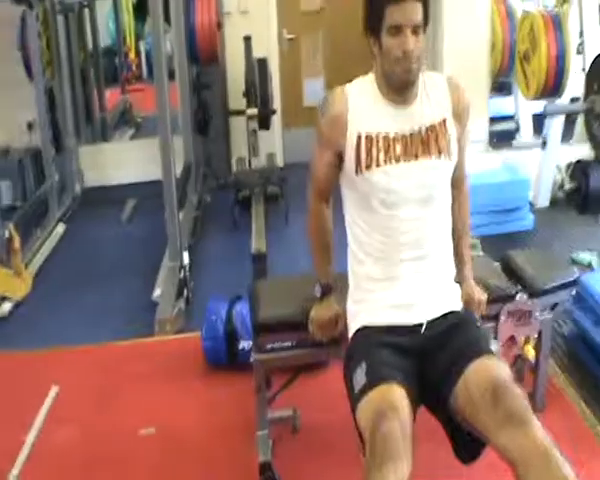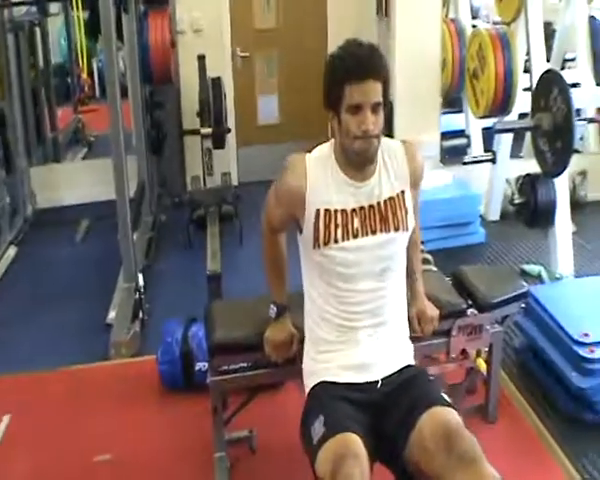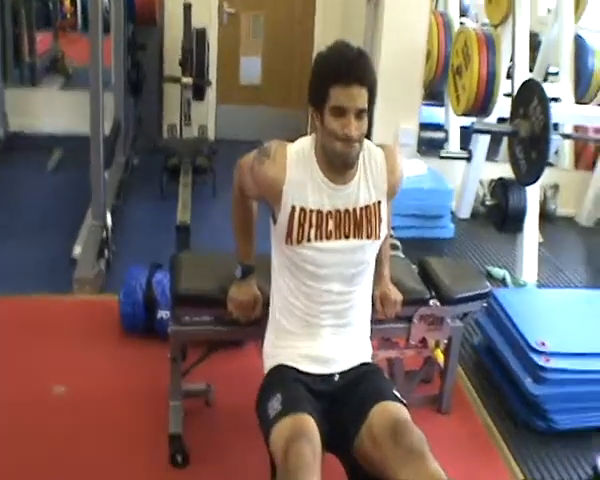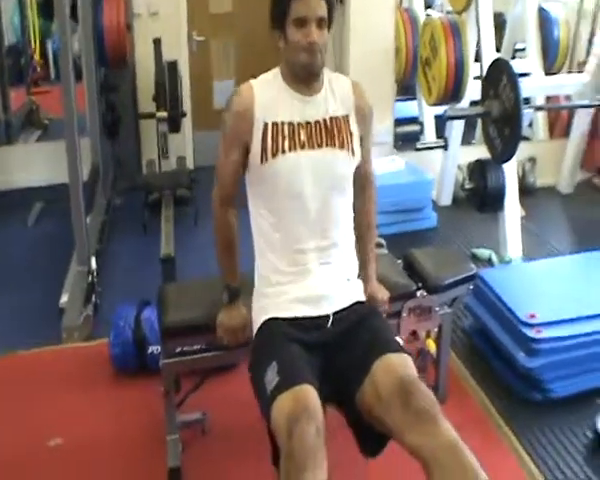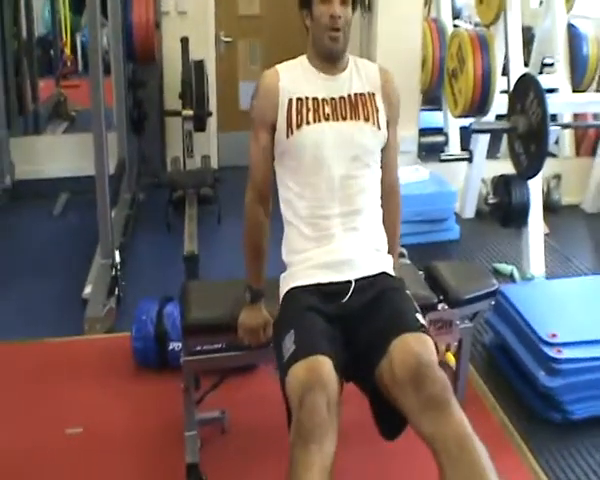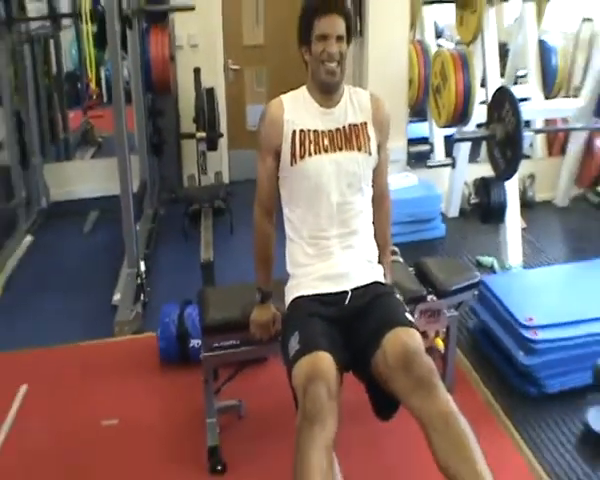
dt=0.4s
person 1, frame 1
left shoulder: (451, 99)
right shoulder: (342, 108)
right elbow: (319, 200)
left wrist: (466, 278)
right wrist: (324, 293)
left hip: (443, 309)
right hip: (378, 318)
left knee: (510, 410)
right knee: (389, 435)
person 1, frame 2
left shoulder: (408, 161)
right shoulder: (300, 179)
right elbow: (271, 227)
right wrist: (278, 314)
left hip: (397, 368)
right hip: (333, 378)
person 1, frame 3
left shoulder: (387, 167)
right shoulder: (277, 168)
right elbow: (240, 189)
right wrist: (244, 276)
left hip: (355, 362)
right hip: (292, 365)
person 1, frame 4
left shoulder: (354, 98)
right shoulder: (248, 103)
right elbow: (223, 202)
left wrist: (370, 274)
right wrist: (231, 297)
left hip: (348, 301)
right hip: (283, 312)
left knee: (418, 407)
right knee: (303, 432)
person 1, frame 5
left shoulder: (381, 84)
right shoulder: (276, 86)
right elbow: (258, 198)
left wrist: (392, 268)
right wrist: (254, 297)
left hip: (373, 275)
right hip: (308, 282)
left knee: (430, 387)
right knee: (315, 406)
person 1, frame 6
left shoulder: (373, 110)
right shoulder: (279, 116)
right elbow: (265, 212)
left wrist: (387, 272)
right wrist: (264, 298)
left hip: (368, 282)
right hip: (310, 289)
left knee: (420, 372)
right knee: (318, 395)
